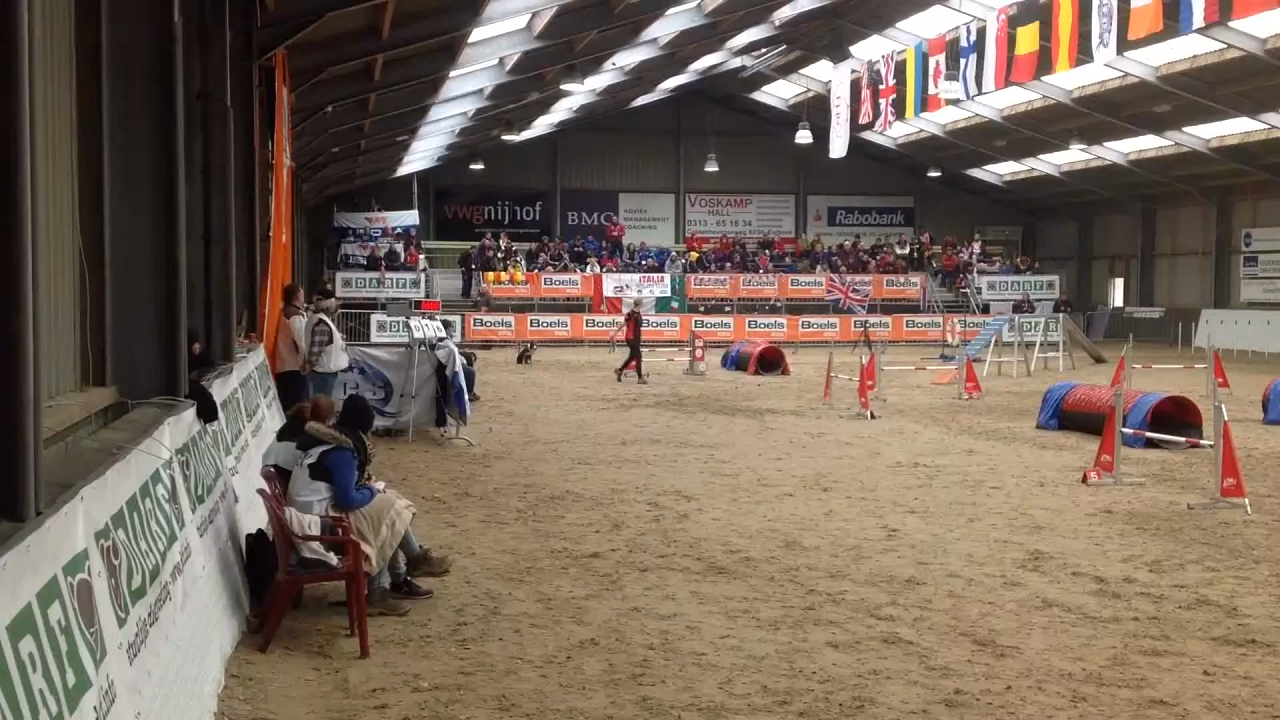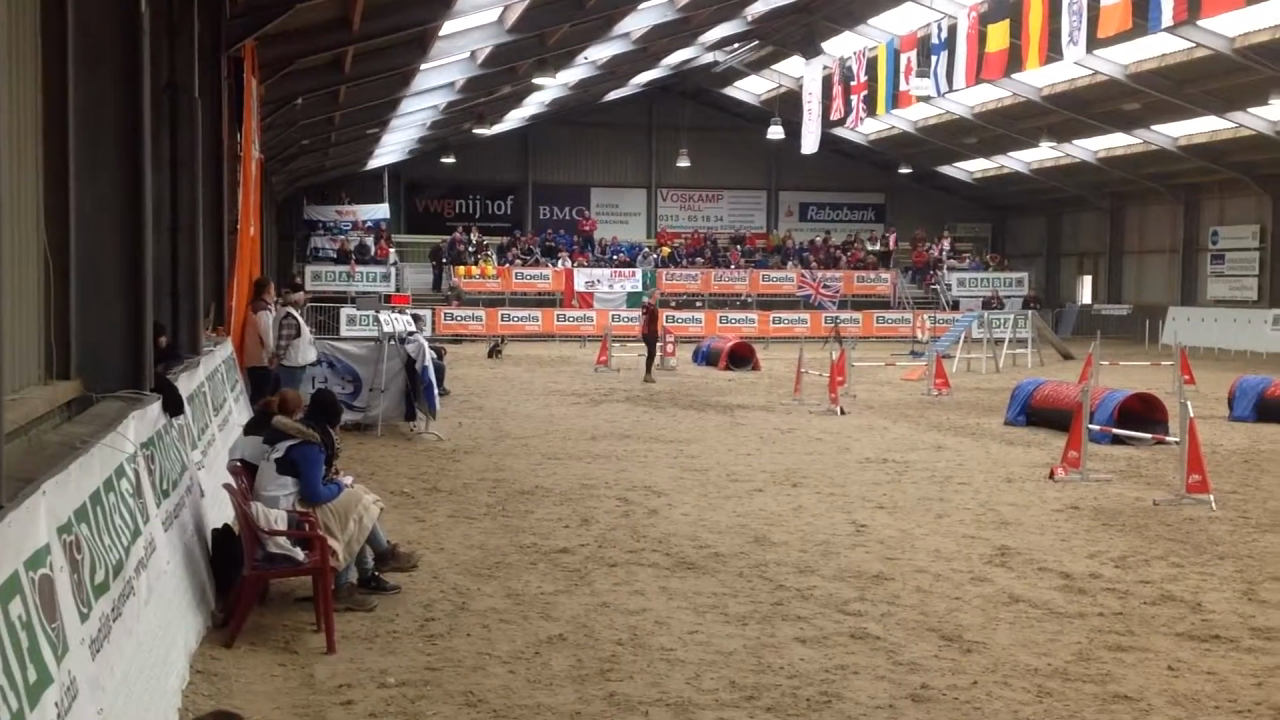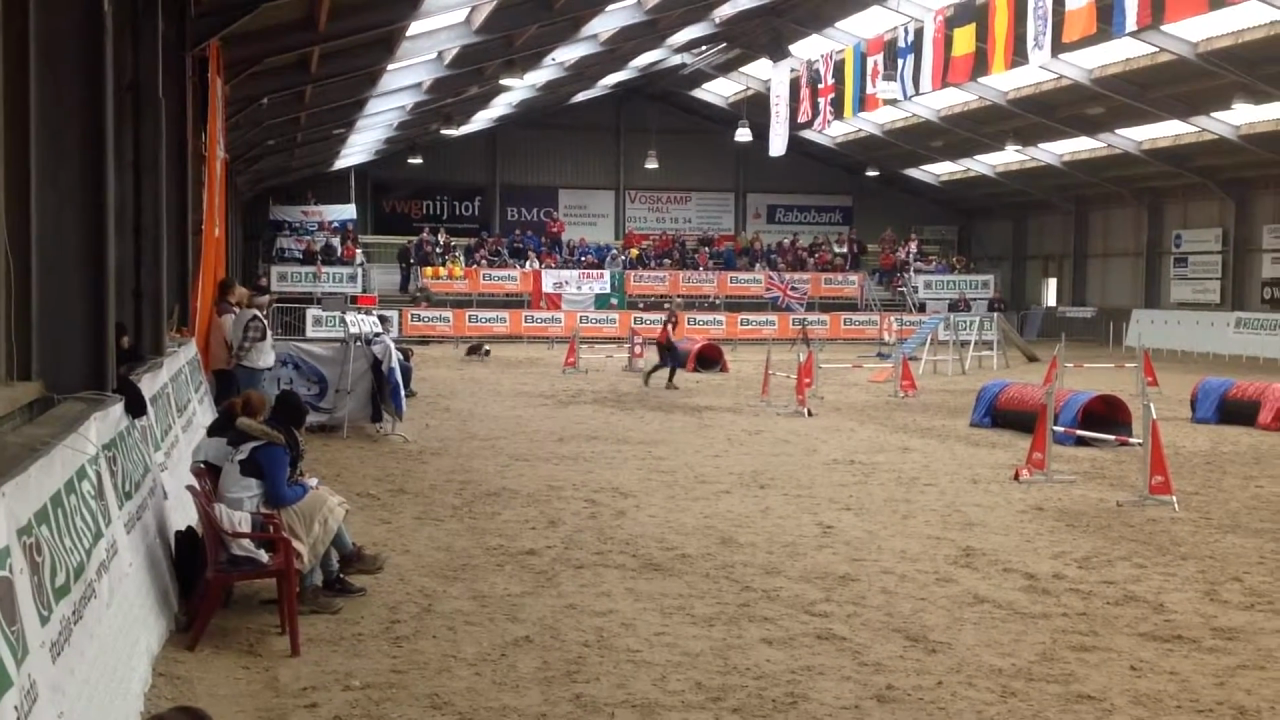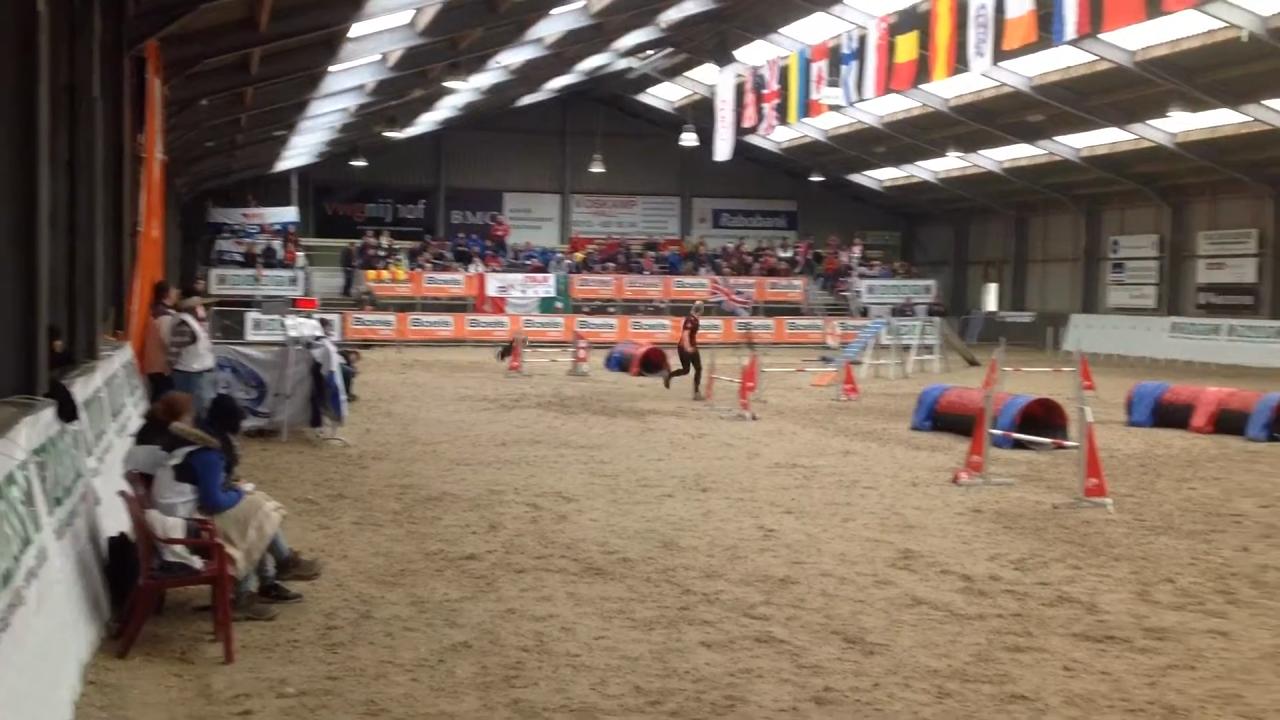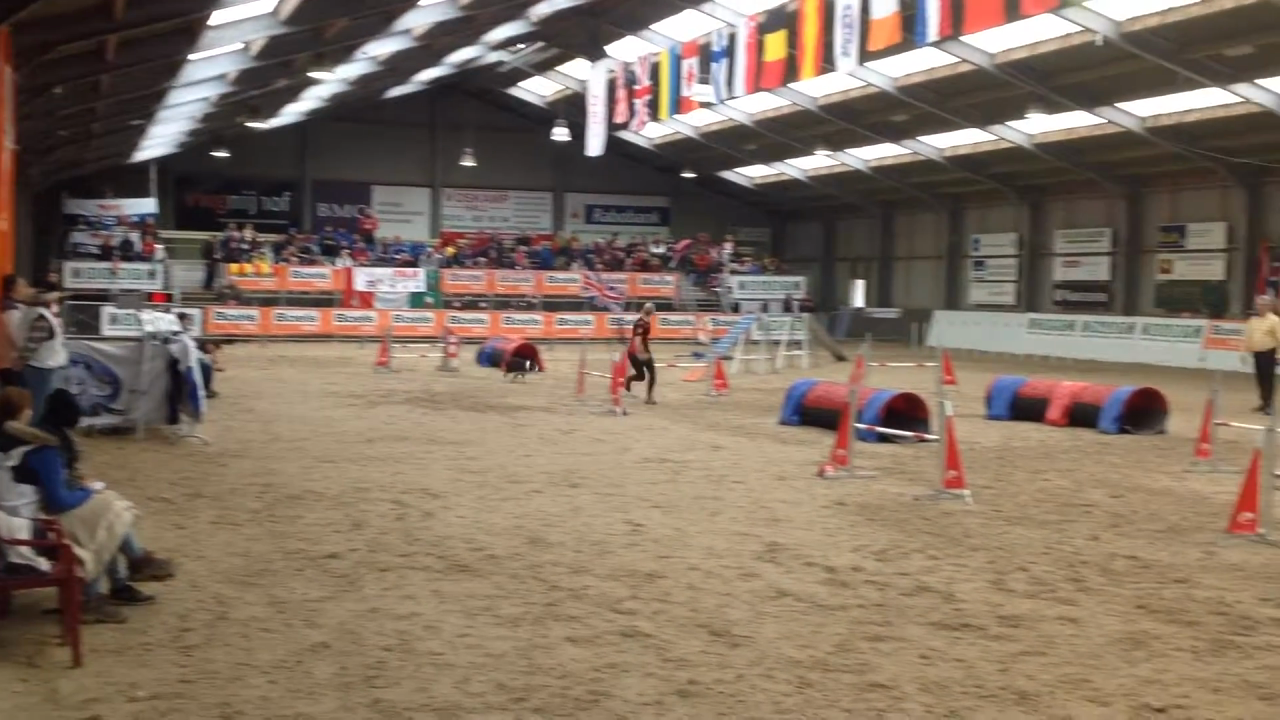
dt=0.7s
person 1, frame 1
left shoulder: (330, 438)
right shoulder: (342, 452)
right elbow: (347, 500)
left wrist: (367, 488)
right wrist: (372, 491)
left hip: (316, 508)
right hip: (321, 517)
left knee: (386, 512)
right knee: (391, 513)
left ankle: (398, 582)
right ankle: (415, 560)
person 1, frame 2
left shoulder: (299, 432)
right shoulder: (309, 446)
right elbow: (315, 495)
left wrist: (335, 483)
right wrist: (340, 485)
left hip: (283, 502)
right hip: (287, 512)
left knee: (354, 502)
right knee: (359, 508)
left ankle: (366, 578)
right ankle: (384, 555)
person 1, frame 3
left shoulder: (264, 433)
right shoulder: (273, 447)
right elbow: (279, 497)
left wrist: (298, 482)
right wrist: (305, 487)
left hip: (248, 504)
right hip: (252, 513)
left knee: (319, 503)
right knee: (324, 509)
left ankle: (331, 579)
right ankle: (349, 557)
person 1, frame 4
left shoulder: (197, 438)
right shoulder: (209, 452)
right elbow: (213, 503)
left wrist: (234, 489)
right wrist: (240, 493)
left hip: (184, 510)
right hip: (190, 518)
left knee: (255, 508)
right knee: (261, 514)
left ankle: (261, 587)
right ankle: (285, 563)
person 1, frame 5
right shoulder: (45, 450)
right elbow: (57, 501)
left wrist: (82, 489)
right wrist: (87, 492)
right knee: (113, 514)
left ankle: (119, 585)
